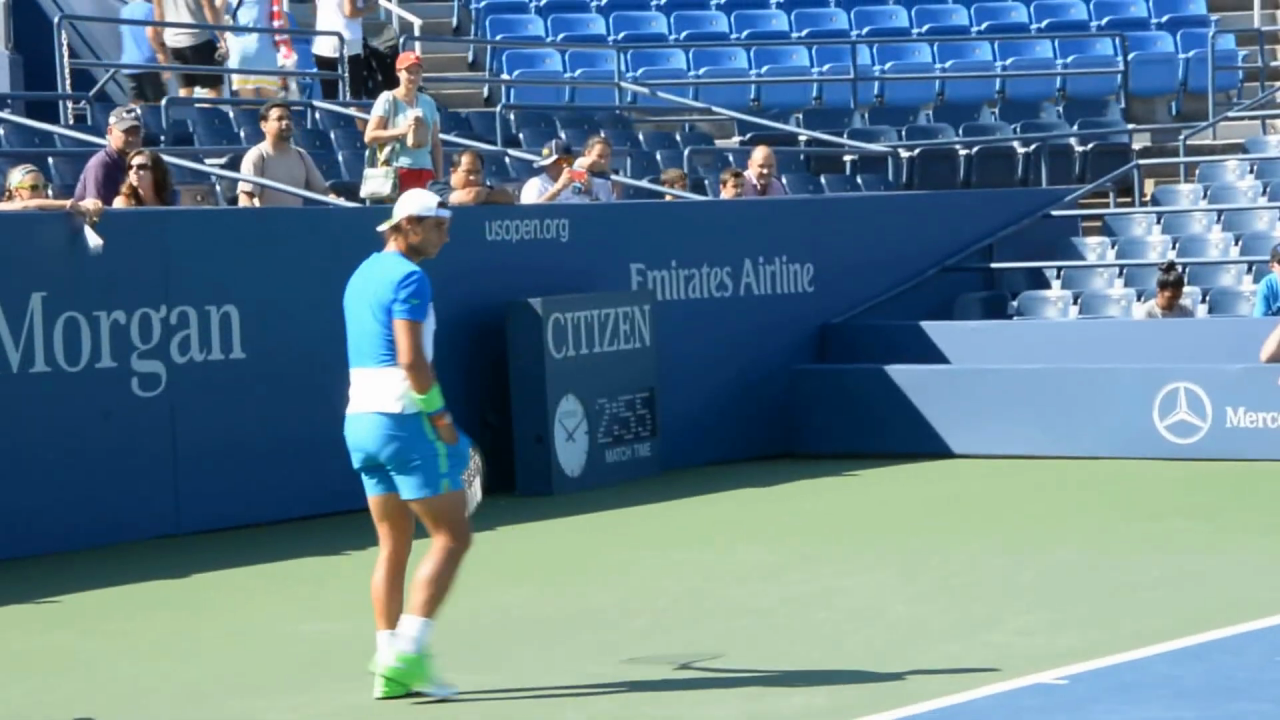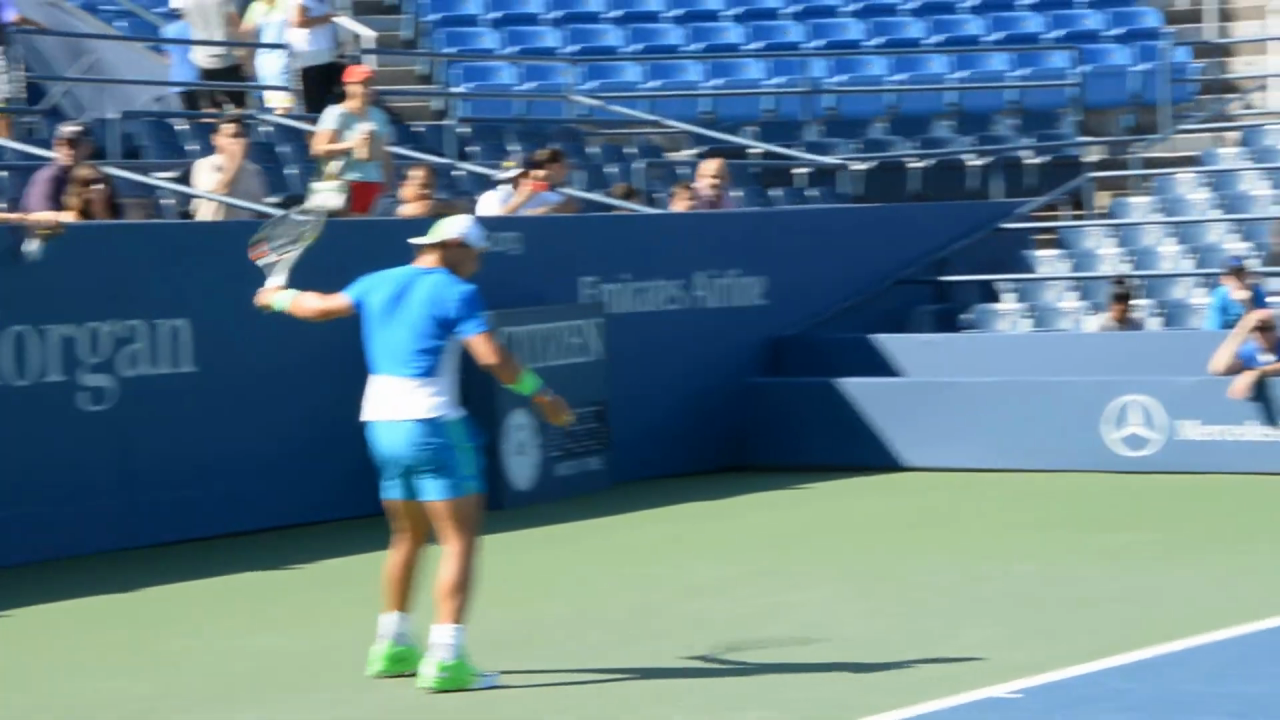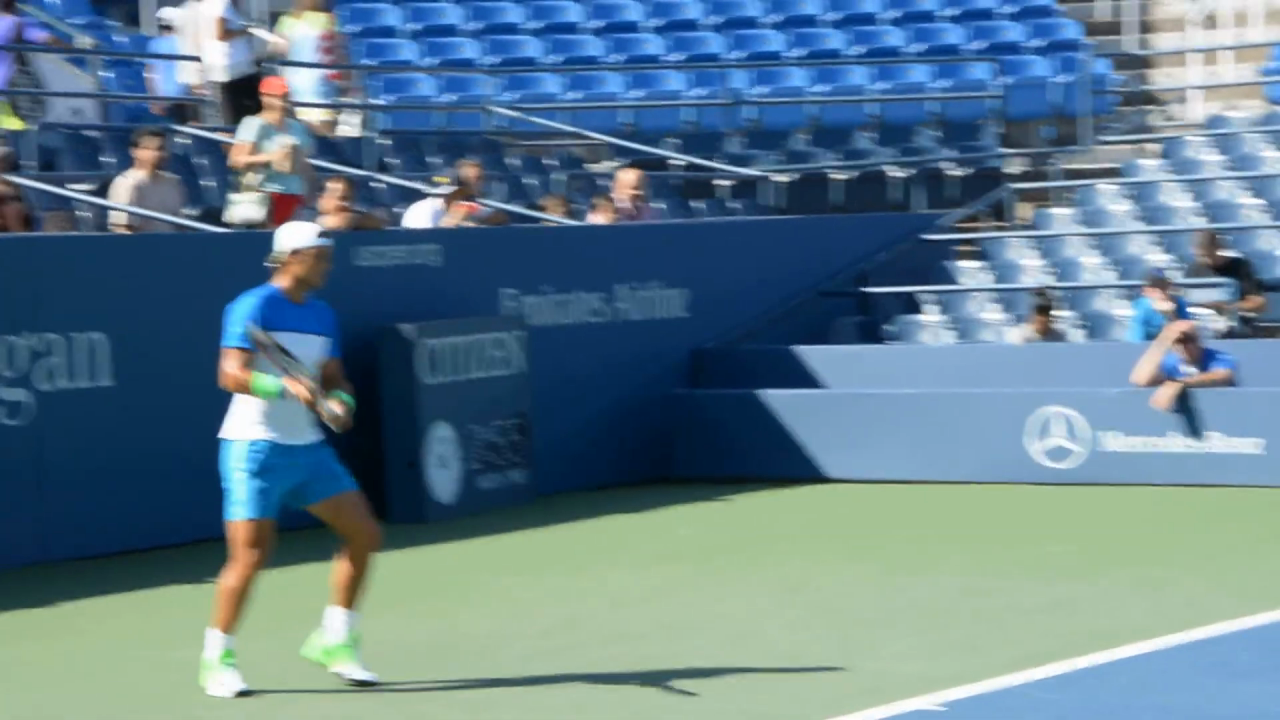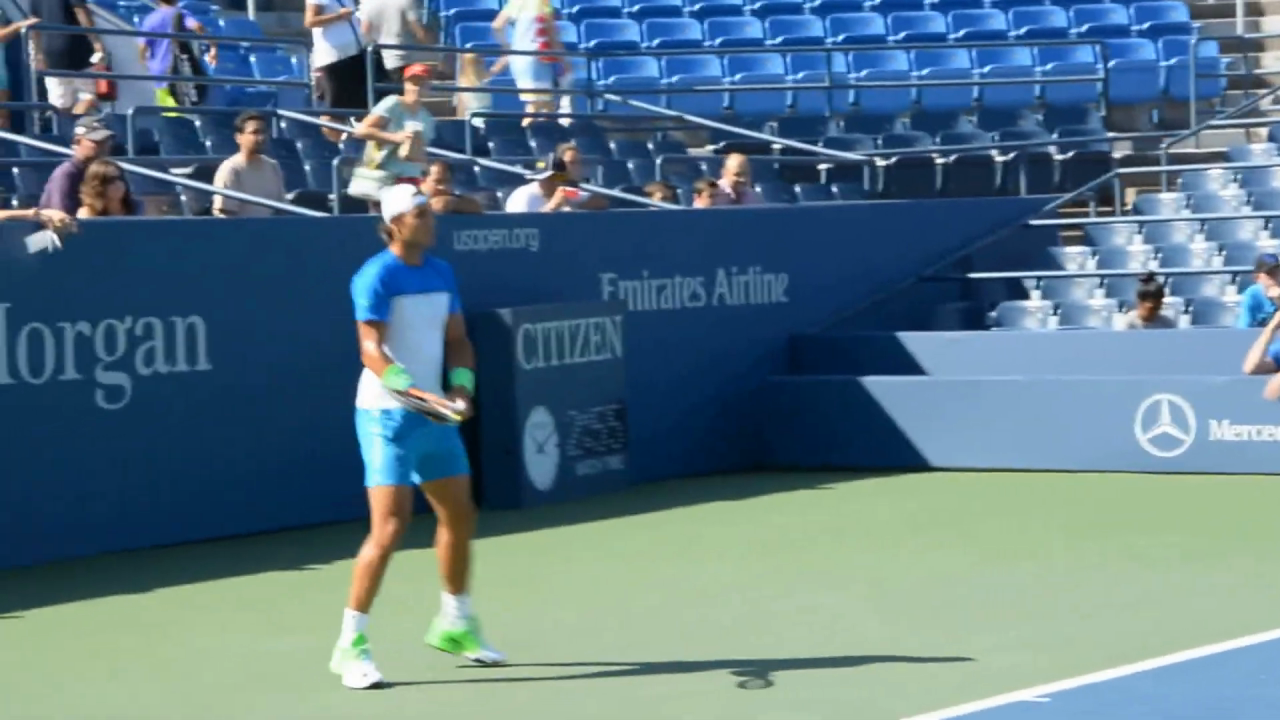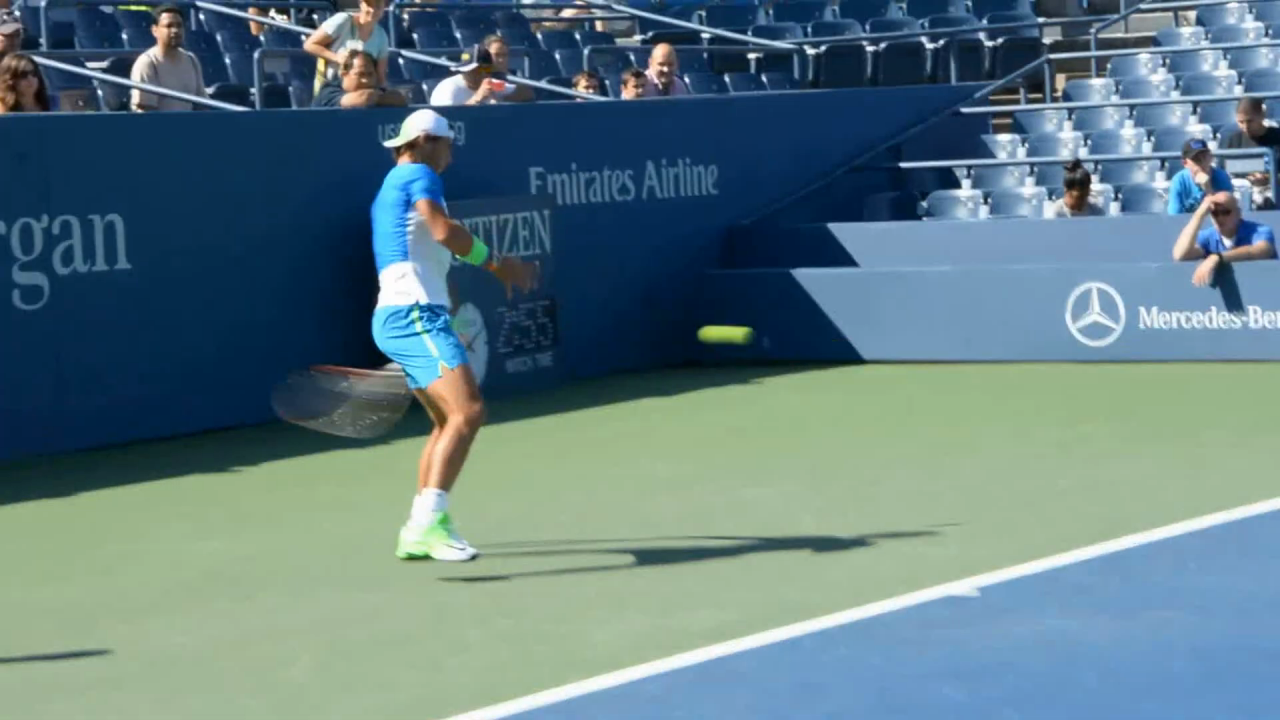
dt=1s
person 1, frame 1
left shoulder: (363, 274)
right shoulder: (409, 277)
right elbow: (412, 359)
right wrist: (439, 415)
left hip: (359, 422)
right hip: (403, 422)
left knee: (394, 545)
right knee: (453, 538)
left ankle: (391, 663)
right ankle: (404, 651)
person 1, frame 2
left shoulder: (377, 283)
right shoulder: (457, 294)
left elbow: (320, 307)
right elbow: (492, 357)
left wrist: (279, 297)
right wrist: (540, 395)
left hip: (382, 426)
right hip: (432, 428)
left knee: (408, 536)
right knee: (459, 542)
left ankle: (393, 645)
right ankle: (446, 660)
person 1, frame 3
left shoulder: (322, 315)
right shoulder: (252, 307)
left elbow: (335, 379)
right elbow: (232, 374)
left wrist: (339, 405)
right wrist: (287, 388)
left hip: (307, 447)
right hip: (256, 446)
left knee: (364, 535)
right knee: (249, 558)
left ankle: (334, 640)
right ankle: (216, 659)
person 1, frame 4
left shoulder: (441, 272)
right shoulder: (374, 277)
left elbow: (458, 342)
right elbow: (372, 353)
left wrist: (460, 388)
right wrist: (418, 392)
left hip: (434, 418)
right hip: (387, 417)
left knee: (459, 519)
right knee: (388, 531)
left ankle: (455, 625)
right ankle: (350, 644)
person 1, frame 5
left shoulder: (408, 185)
right shoulder: (416, 178)
right elbow: (446, 234)
right wrist: (494, 260)
left hip: (421, 315)
right hip: (414, 316)
left knee: (450, 420)
right knee: (467, 414)
left ankle: (424, 526)
right ankle: (429, 524)
